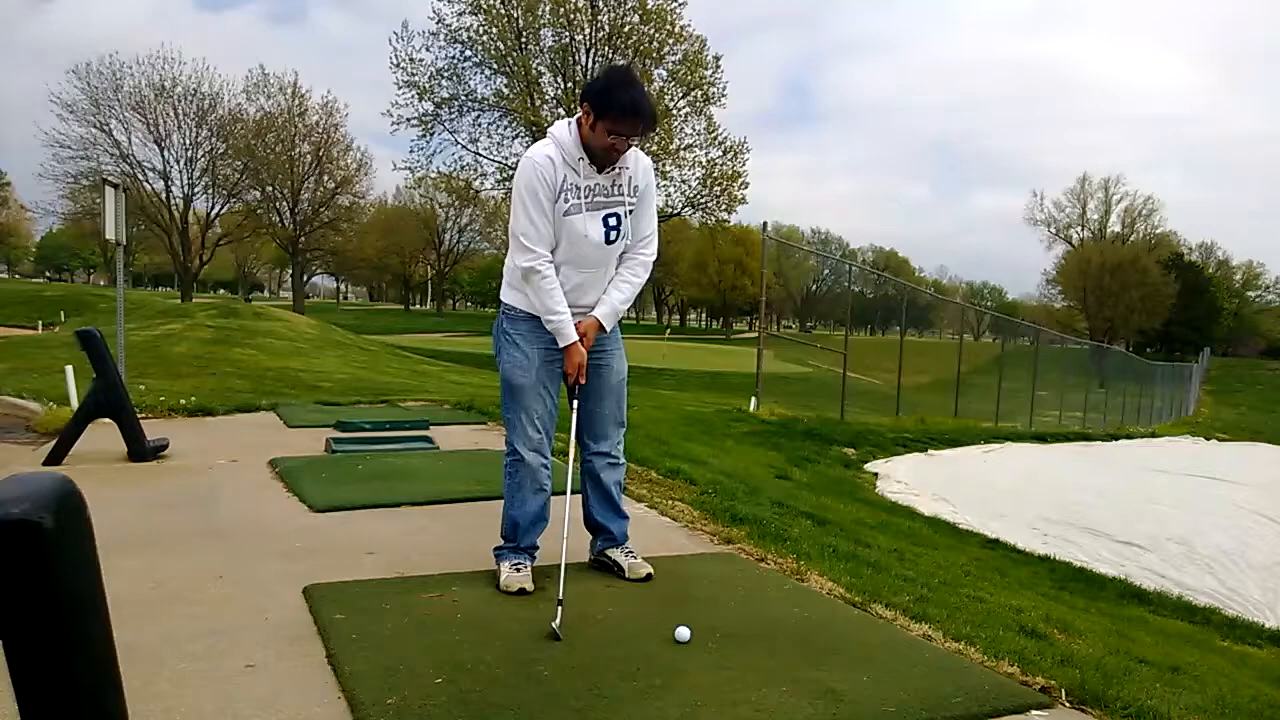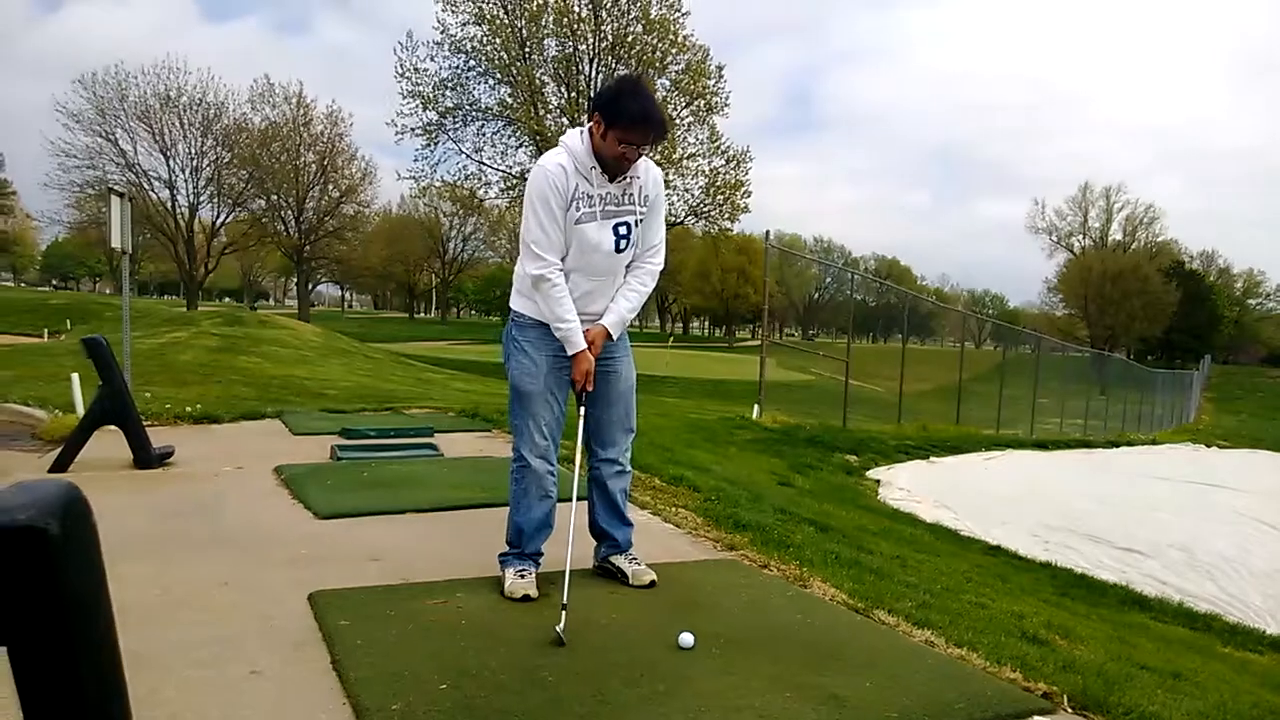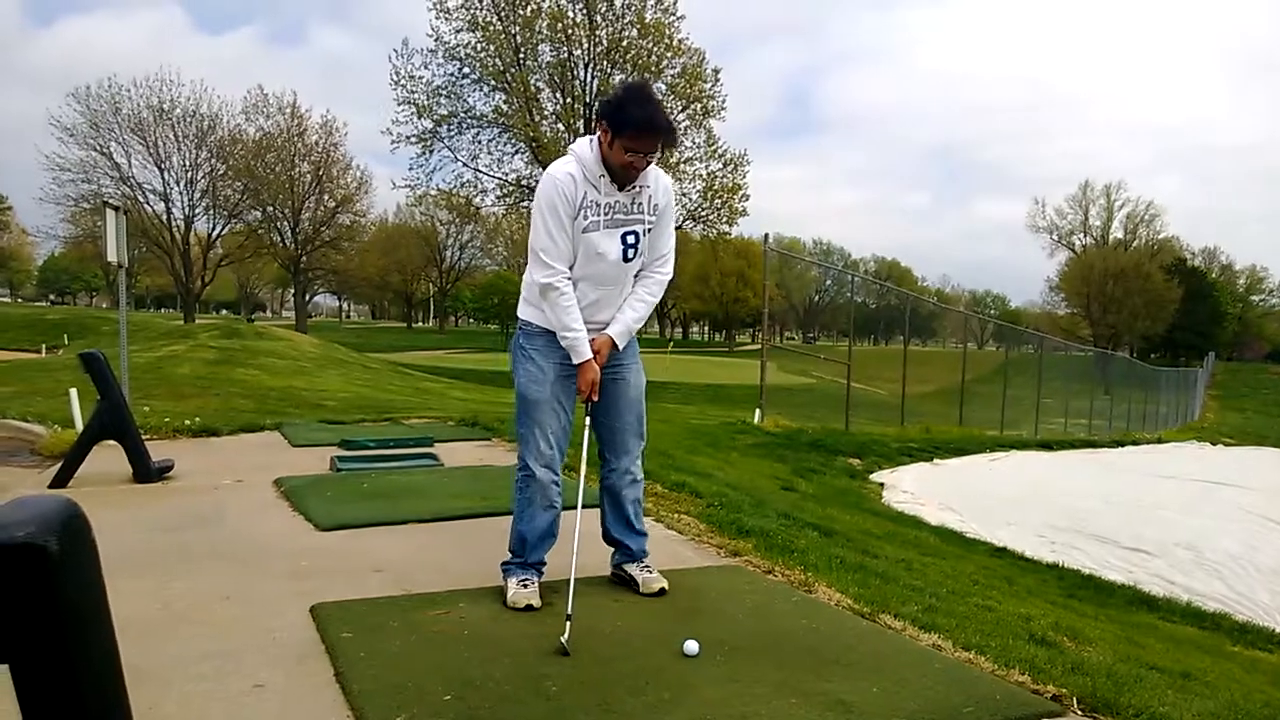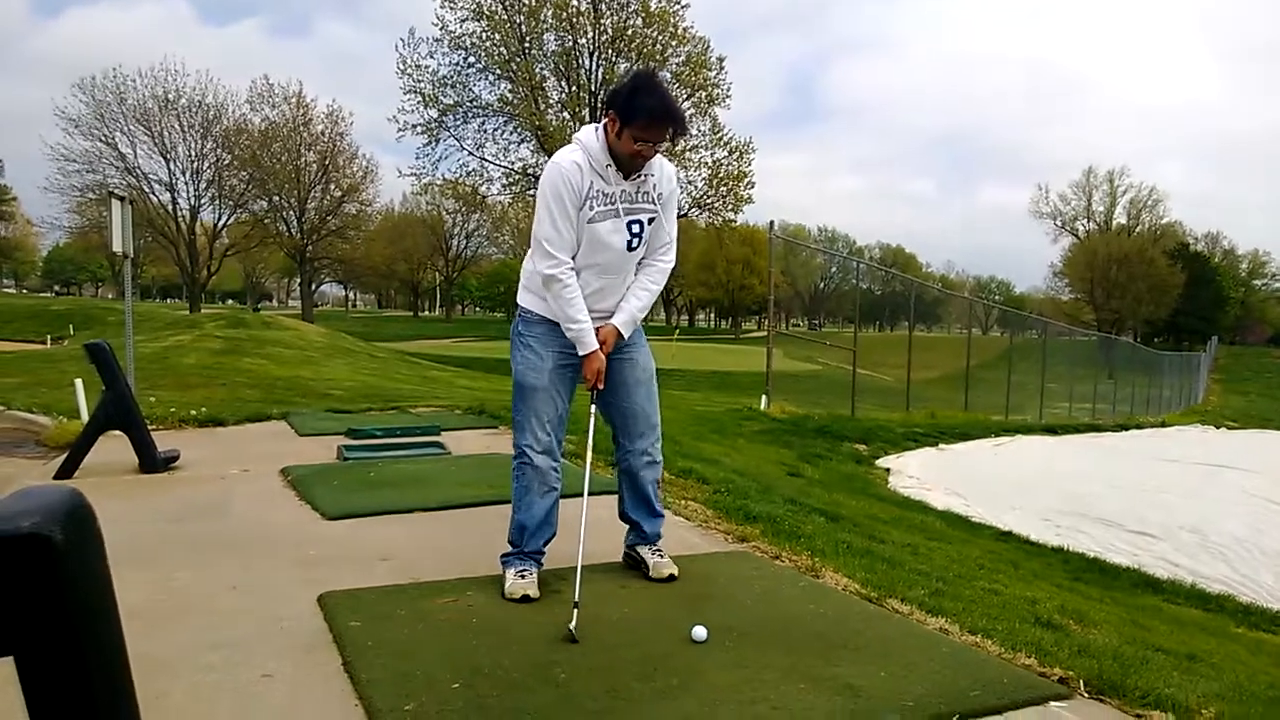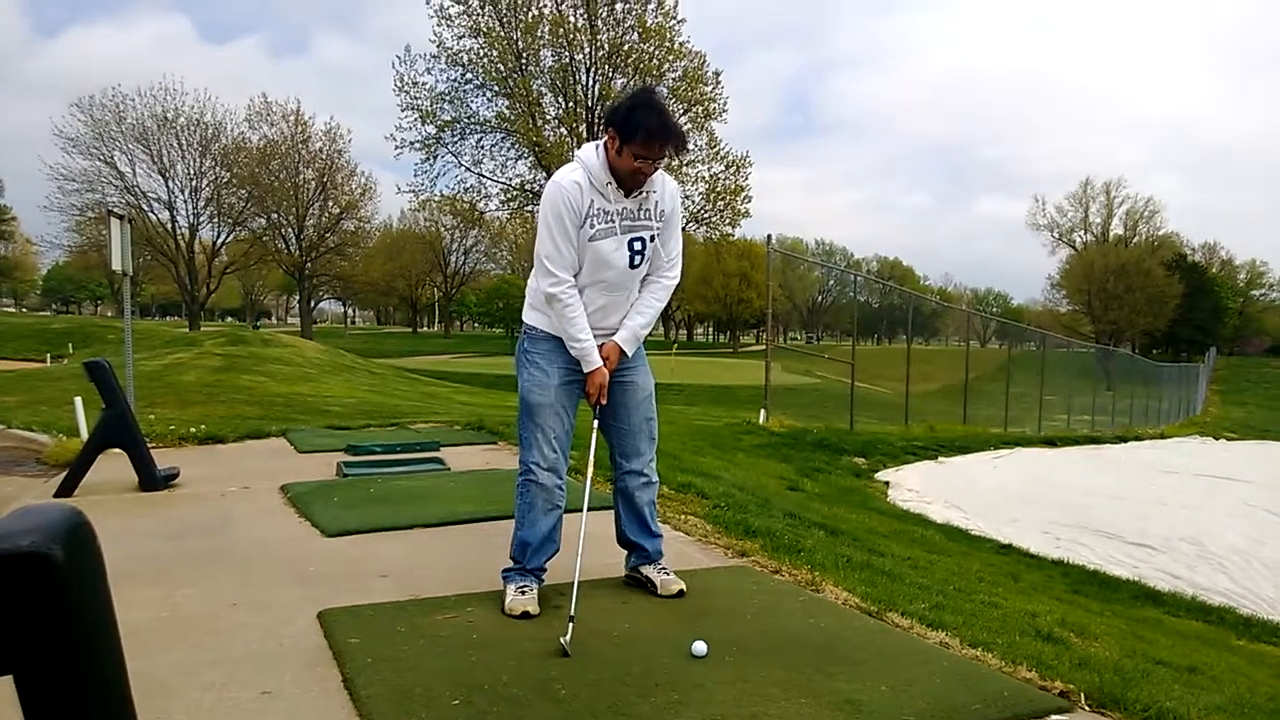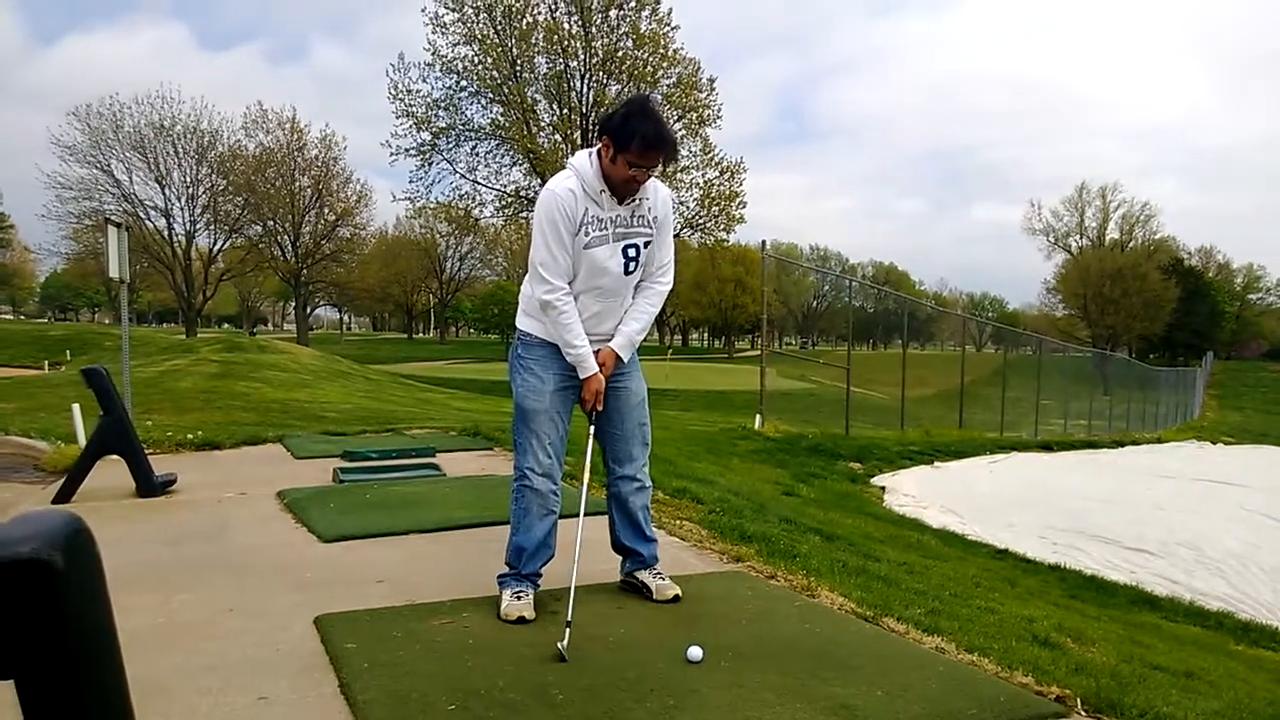
dt=0.4s
person 1, frame 1
left shoulder: (640, 169)
right shoulder: (542, 162)
left elbow: (640, 255)
right elbow: (532, 260)
left wrist: (599, 319)
right wrist: (566, 337)
left hip: (600, 323)
right hip: (533, 320)
left knee: (607, 444)
right knee: (530, 445)
left ankle: (611, 542)
right ankle: (517, 551)
person 1, frame 2
left shoulder: (649, 179)
right shoulder: (554, 172)
left elbow: (648, 263)
right elbow: (543, 268)
left wrist: (606, 328)
right wrist: (575, 345)
left hip: (608, 330)
right hip: (542, 327)
left knee: (614, 450)
right knee: (536, 452)
left ankle: (614, 549)
right ankle: (521, 558)
person 1, frame 3
left shoulder: (659, 187)
right shoulder: (562, 180)
left elbow: (657, 272)
right elbow: (551, 277)
left wrist: (612, 337)
right wrist: (581, 355)
left hip: (617, 338)
right hip: (548, 336)
left knee: (625, 459)
right knee: (541, 460)
left ankle: (630, 556)
right ankle: (524, 567)
person 1, frame 4
left shoulder: (663, 177)
right shoulder: (567, 168)
left elbow: (659, 260)
right elbow: (553, 266)
left wrist: (616, 326)
right wrist: (586, 345)
left hip: (621, 325)
right hip: (550, 324)
left knee: (641, 437)
right knee: (538, 448)
left ankle: (644, 539)
right ankle: (523, 558)
person 1, frame 5
left shoulder: (666, 192)
right shoulder: (568, 187)
left elbow: (663, 276)
right elbow: (556, 284)
left wrist: (619, 344)
right wrist: (590, 359)
left hip: (623, 343)
right hip: (555, 340)
left knee: (638, 459)
right knee: (543, 465)
left ankle: (644, 558)
right ankle: (524, 574)
person 1, frame 6
left shoulder: (657, 199)
right shoulder: (562, 195)
left elbow: (656, 282)
right elbow: (551, 291)
left wrist: (616, 350)
right wrist: (586, 366)
left hip: (617, 349)
right hip: (548, 346)
left knee: (631, 464)
right knee: (539, 471)
left ankle: (640, 564)
right ankle: (520, 579)
